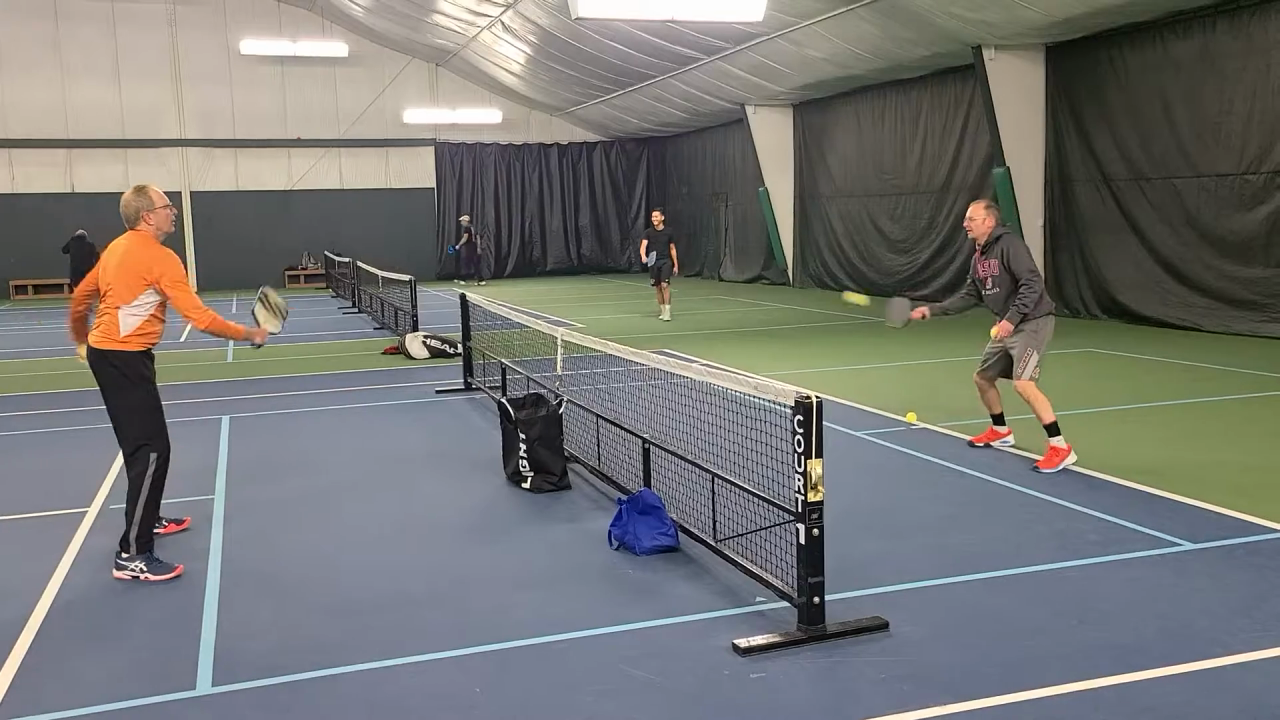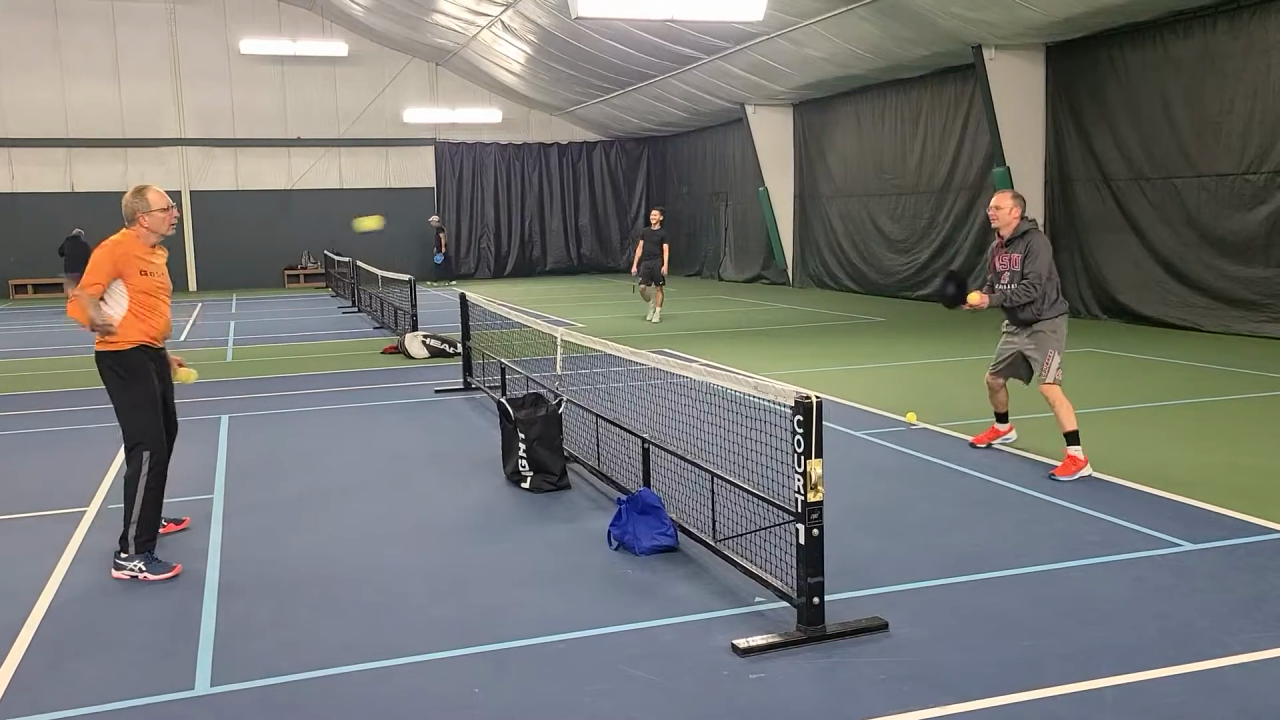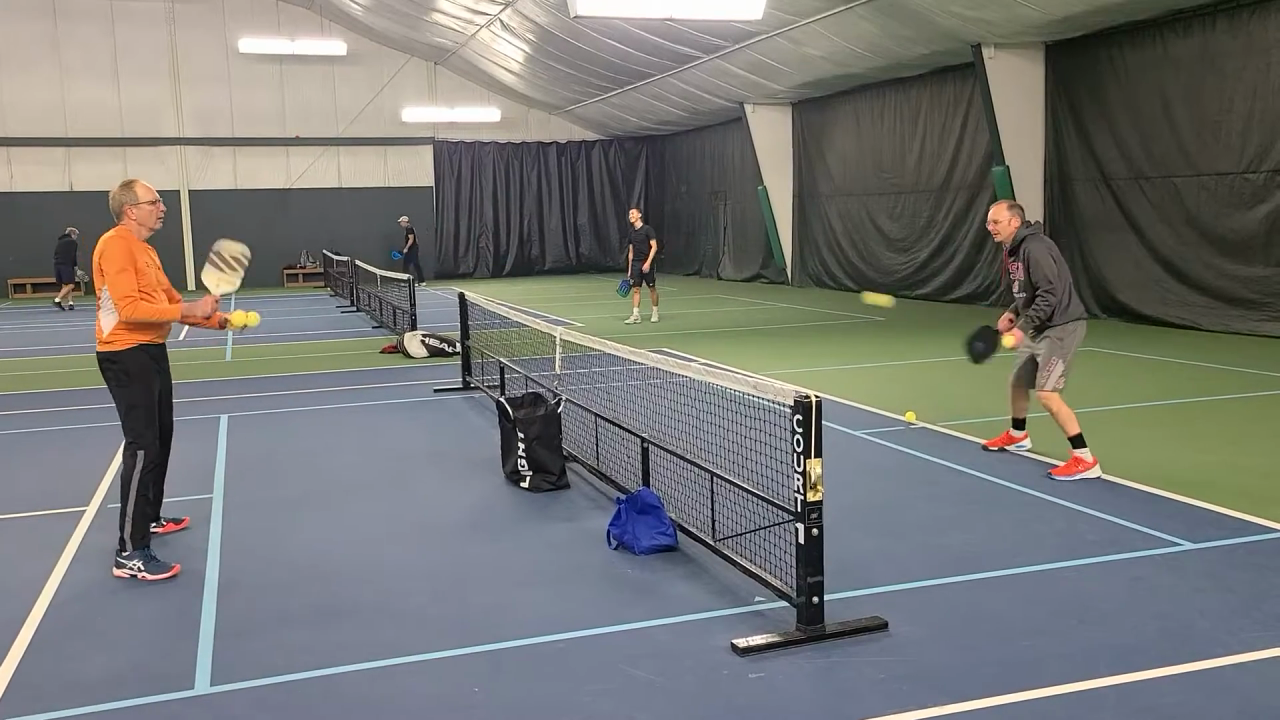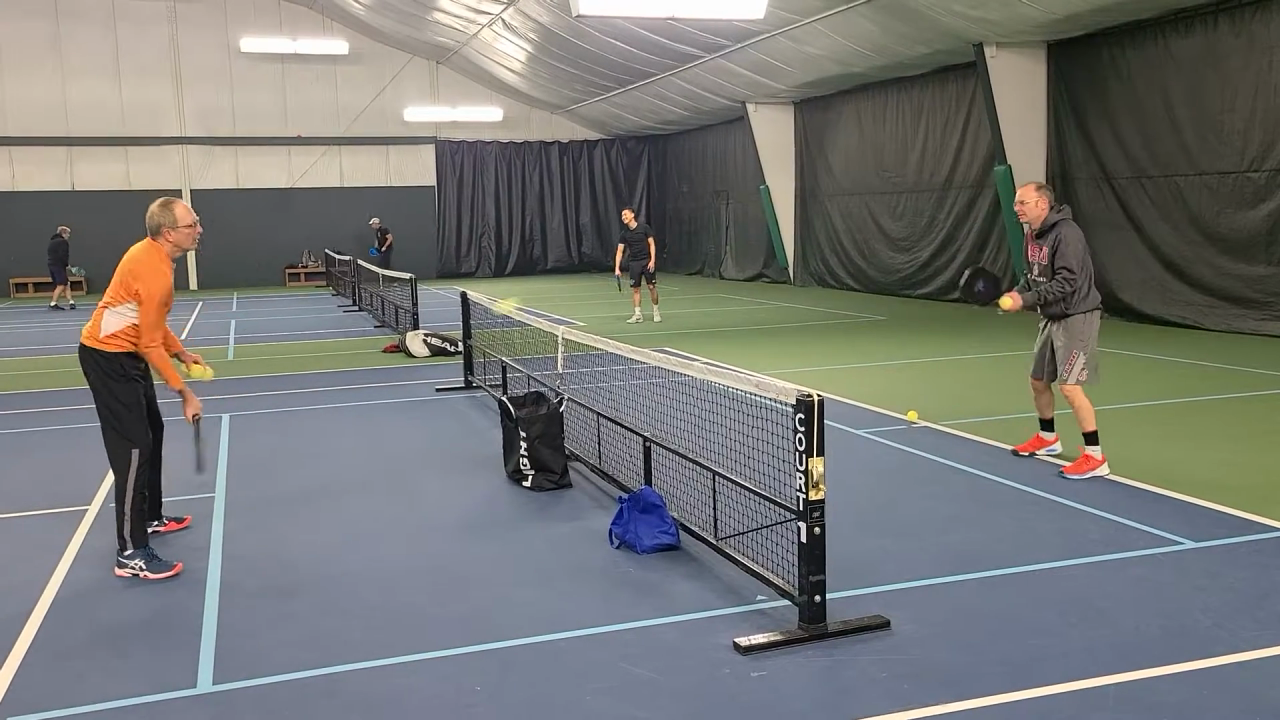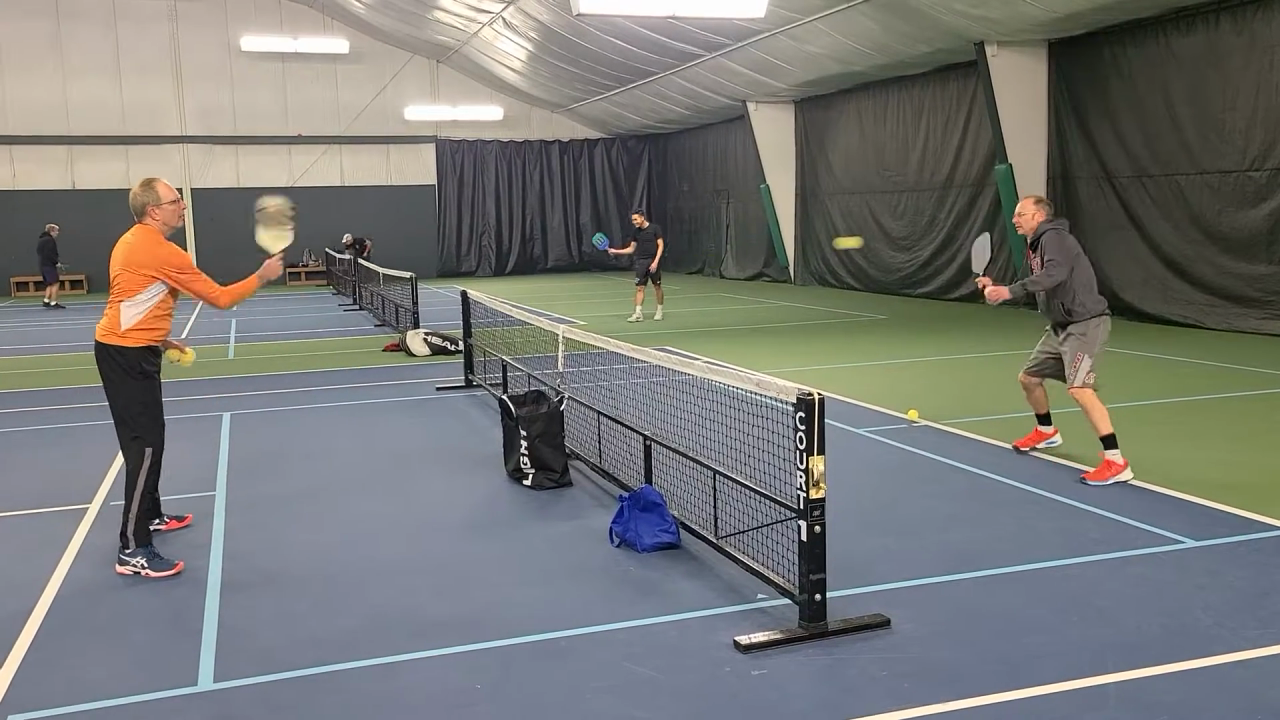
dt=0.5s
person 1, frame 1
left shoulder: (116, 248)
right shoulder: (160, 258)
left elbow: (81, 296)
right elbow: (199, 317)
left wrist: (81, 335)
right wrist: (248, 333)
left hip: (105, 352)
right hip: (125, 357)
left knee: (139, 444)
right knee: (151, 450)
left ankle: (147, 518)
right ankle: (132, 555)
person 1, frame 2
left shoulder: (157, 253)
right shoulder: (116, 248)
right elbow: (81, 297)
left wrist: (166, 354)
right wrist: (93, 318)
left hip: (151, 354)
right hip: (123, 356)
left knee: (163, 436)
right knee: (146, 448)
left ankle: (148, 518)
right ankle: (130, 555)
person 1, frame 3
left shoulder: (146, 249)
right shoulder: (115, 244)
left elbow: (170, 302)
right elbow: (129, 308)
left wrist: (218, 319)
right wrist: (188, 310)
left hip: (153, 351)
right hip: (125, 356)
left knee: (160, 438)
right knee: (143, 446)
left ankle: (149, 516)
right ankle: (130, 553)
person 1, frame 4
left shoulder: (149, 253)
right shoulder: (156, 276)
right elbow: (153, 345)
left wrist: (183, 352)
right wrist: (185, 394)
left hip: (122, 353)
right hip: (109, 357)
left knee: (151, 433)
right knee: (133, 446)
left ankle: (149, 516)
right ankle: (131, 552)
person 1, frame 5
left shoulder: (132, 241)
right shoulder: (163, 252)
right elbow: (220, 298)
left wrist: (162, 339)
right wrist: (262, 275)
left hip: (125, 349)
right hip: (128, 354)
left knee: (147, 438)
right knee: (145, 445)
left ankle: (149, 514)
right ankle: (132, 551)
person 2, frame 1
left shoulder: (1010, 245)
right shoulder: (979, 256)
left elbow: (1032, 284)
right elbow: (970, 296)
left wrist: (1012, 318)
right wrist: (930, 310)
left hip: (1034, 323)
right hip: (1007, 326)
left knee: (1023, 384)
right knee: (983, 378)
left ankle: (1060, 447)
right ankle: (1001, 431)
person 2, frame 2
left shoulder: (1035, 242)
right shoulder: (996, 247)
left elbow: (1032, 288)
right elbow: (993, 284)
left wrist: (990, 299)
right wrist: (980, 298)
left hip: (1046, 324)
right hip: (1015, 326)
left knee: (1049, 388)
right knee: (994, 379)
left ankle: (1077, 457)
right ankle: (1002, 428)
person 2, frame 3
left shoulder: (1034, 247)
right shoulder: (1013, 250)
left elbow: (1050, 295)
left wrist: (1023, 328)
right wrist: (1012, 313)
left hip: (1062, 327)
right hip: (1040, 328)
left knee: (1047, 394)
right knee: (1018, 382)
left ankle: (1084, 459)
right ankle: (1017, 436)
person 2, frame 4
left shoulder: (1066, 233)
right shoulder: (1031, 236)
left elbow: (1065, 283)
left wrist: (1026, 300)
right wrist: (1017, 294)
left hip: (1078, 318)
right hip: (1051, 320)
left knee: (1070, 388)
right knee: (1037, 381)
left ankle: (1094, 457)
right ankle: (1047, 439)
person 2, frame 5
left shoulder: (1054, 238)
right shoulder: (1038, 245)
left elbow: (1055, 275)
right elbow: (1036, 289)
left wrist: (1010, 291)
right wrist: (995, 287)
left hip: (1086, 324)
right hip: (1060, 326)
left knee: (1080, 390)
right knee: (1028, 378)
left ankle: (1116, 462)
right ankle: (1046, 431)
